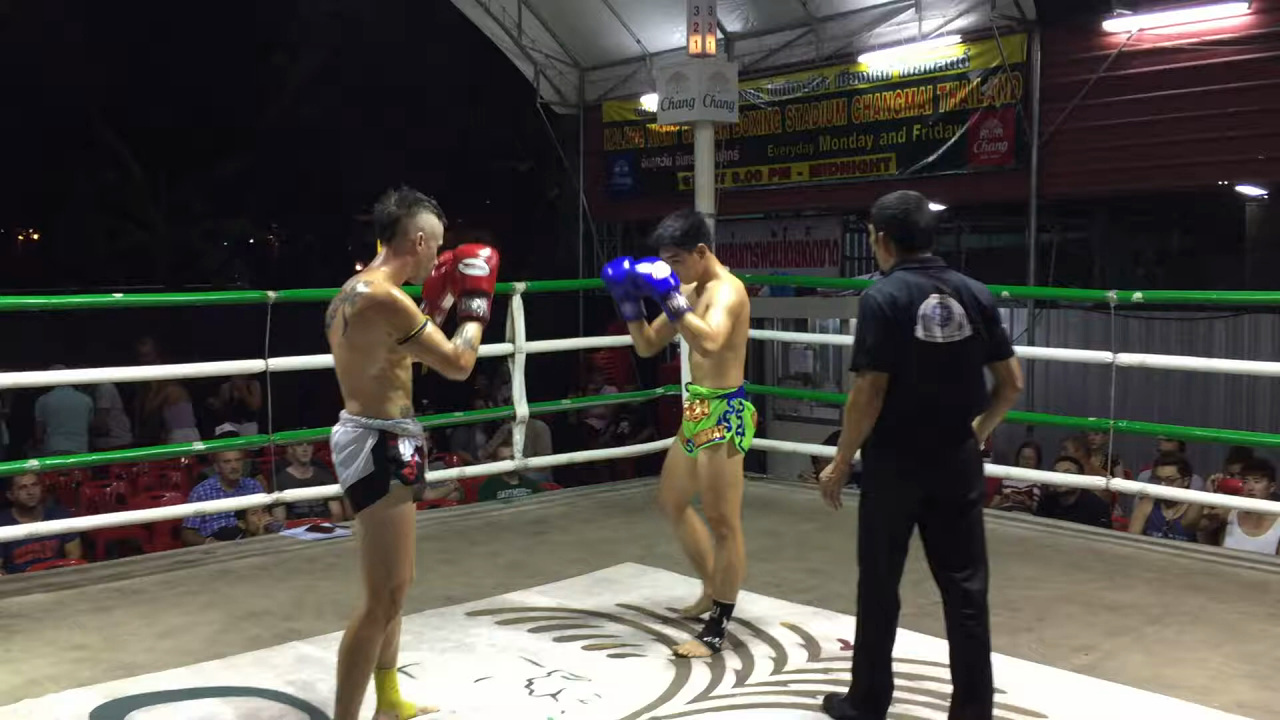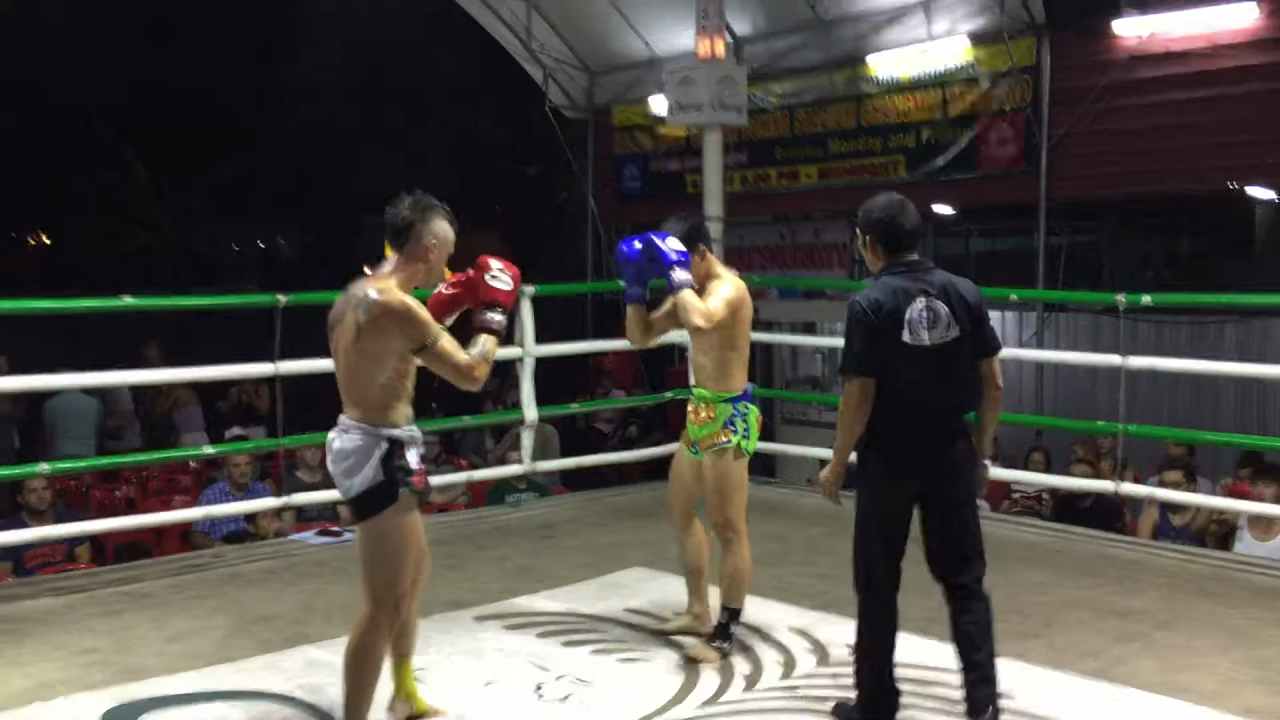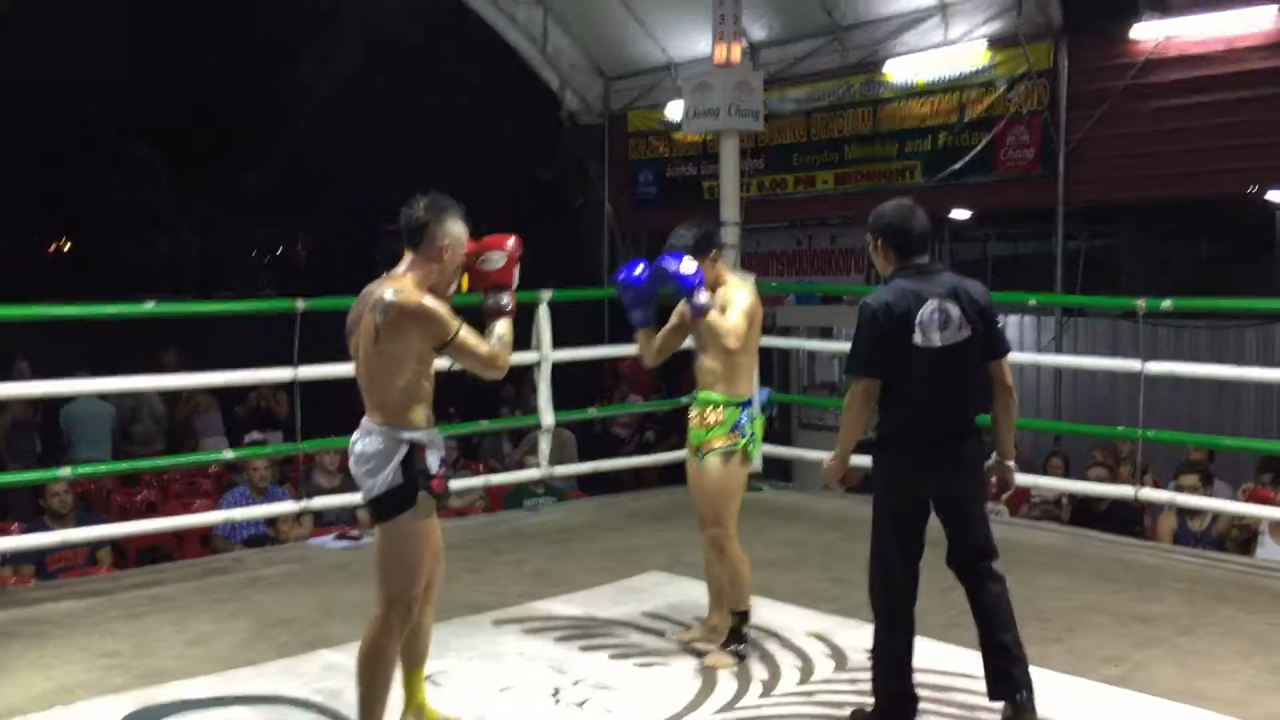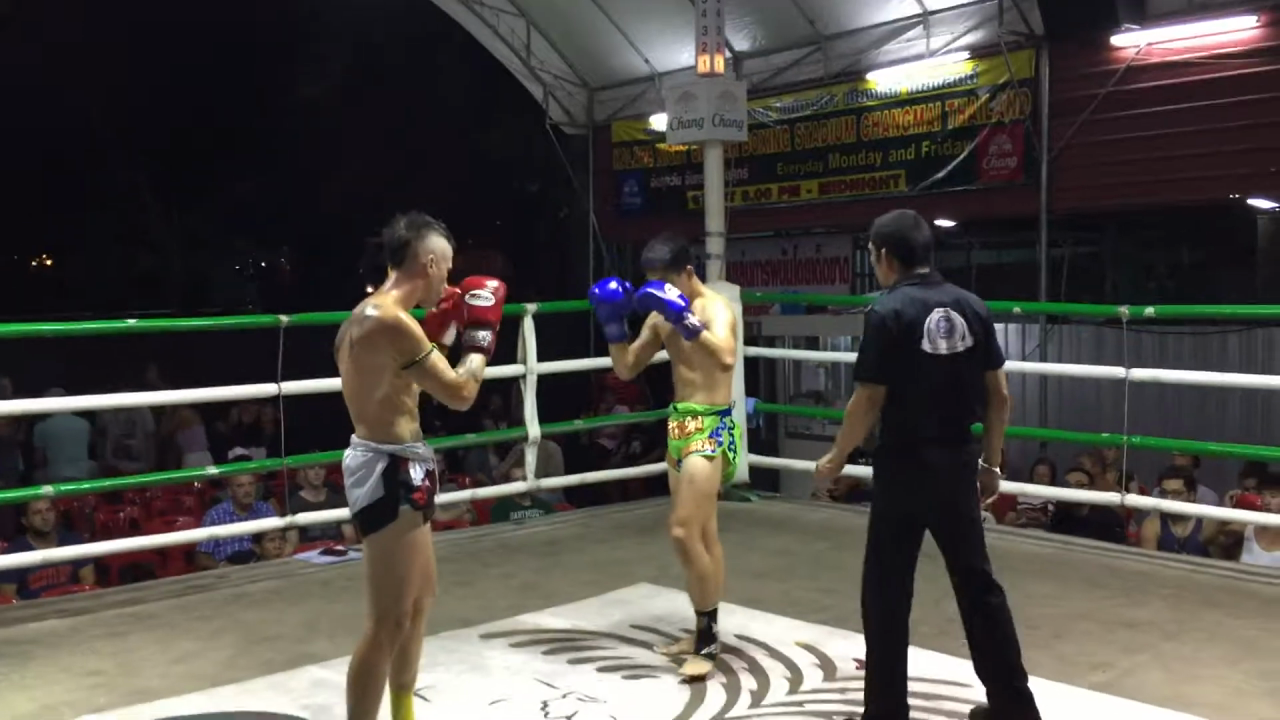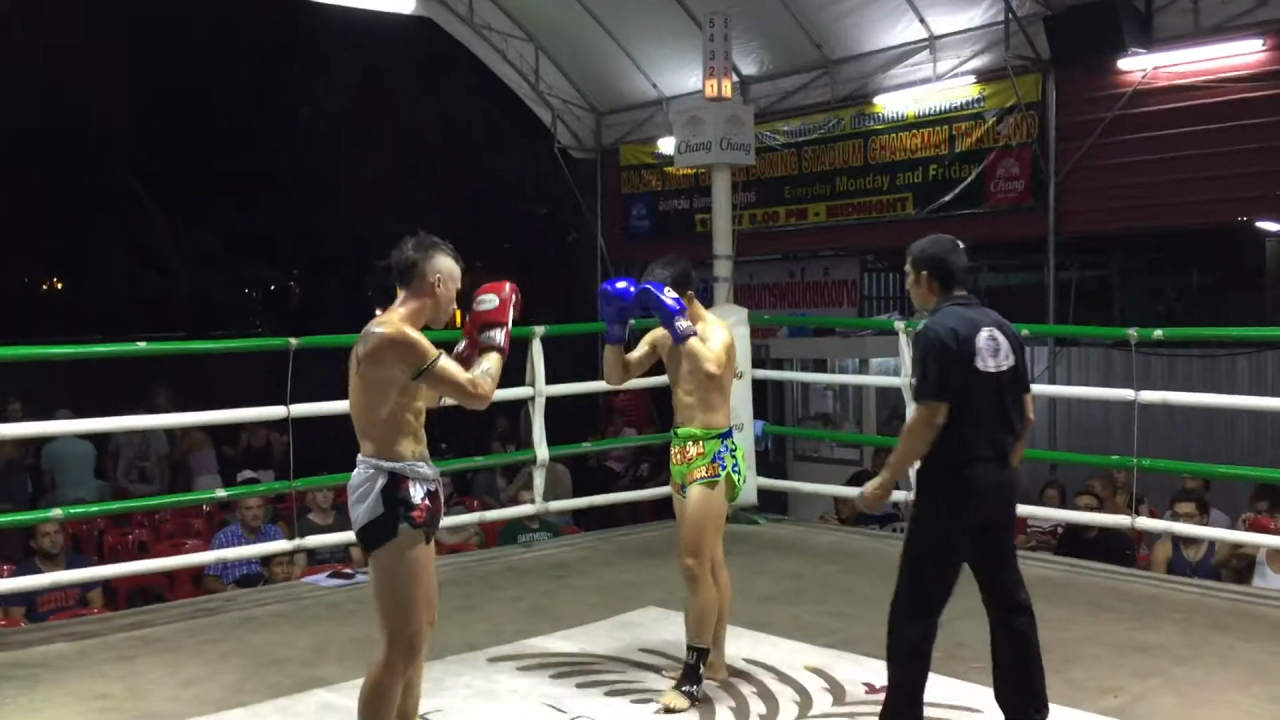
dt=0.2s
person 1, frame 1
left shoulder: (354, 290)
right shoulder: (385, 298)
right elbow: (457, 364)
left wrist: (436, 301)
right wrist: (475, 302)
left hip: (371, 438)
right hip: (379, 446)
left knee: (396, 581)
right knee: (384, 594)
person 1, frame 2
left shoulder: (356, 294)
right shoulder: (397, 307)
right elbow: (472, 375)
left wrist: (447, 309)
right wrist: (494, 314)
left hip: (361, 441)
right hip: (381, 453)
left knee: (414, 571)
right knee: (386, 602)
person 1, frame 3
left shoulder: (374, 295)
right shoulder: (414, 306)
right elbow: (495, 363)
left wrist: (446, 288)
right wrist: (501, 294)
left hip: (389, 444)
right hip: (403, 455)
left knee: (427, 579)
right knee: (398, 605)
person 1, frame 4
left shoulder: (367, 315)
right shoulder: (392, 322)
right elbow: (460, 394)
left wrist: (441, 329)
right wrist: (482, 331)
left hip: (394, 468)
right hip: (390, 472)
left knee: (420, 597)
right knee: (390, 622)
person 1, frame 5
left shoulder: (384, 334)
right shoulder: (397, 338)
left elbow: (433, 393)
right elbow: (477, 393)
left wrist: (473, 343)
right wrist: (496, 335)
left hip: (403, 490)
right hip: (395, 493)
left knee: (420, 629)
right knee: (403, 644)
person 2, frame 1
left shoulder: (882, 298)
right shoulder: (975, 294)
left elbow: (869, 393)
right elbow: (1010, 384)
left wrist: (840, 462)
left hip: (894, 459)
right hip: (957, 458)
left knee: (879, 582)
right knee: (966, 586)
person 2, frame 2
left shoulder: (870, 303)
right shoulder: (963, 293)
left elbow: (859, 398)
right elbow: (993, 385)
left wrist: (838, 463)
right wrist: (980, 452)
left hip: (889, 459)
right hip: (950, 454)
left knee: (878, 582)
right knee: (964, 578)
person 2, frame 3
left shoulder: (881, 306)
right shoulder: (973, 295)
left elbow: (864, 396)
right elbow: (1003, 385)
left wrist: (841, 454)
right wrist: (1004, 452)
left hip: (904, 458)
right hip: (962, 453)
left knee: (894, 583)
right knee: (979, 569)
person 2, frame 4
left shoulder: (887, 313)
right shoulder: (970, 306)
left elbow: (868, 402)
right elbow: (998, 394)
left wrist: (836, 457)
right wrist: (990, 460)
left hip: (906, 464)
right hip: (956, 460)
left knee: (887, 589)
right knee: (975, 578)
person 2, frame 5
left shoulder: (936, 330)
right shoulder: (1001, 327)
left elbow: (929, 419)
right elbow: (1026, 416)
left wrist: (886, 480)
left hip: (952, 483)
right hip: (997, 480)
left knee: (916, 609)
right knee: (1009, 603)
person 3, frame 1
left shoulder: (727, 291)
right shoulder: (688, 293)
left elbow: (710, 344)
right elbow: (646, 346)
left wrist: (669, 295)
right wrist: (630, 301)
left hip: (723, 413)
right hip: (696, 409)
left knee: (722, 523)
right knee: (671, 502)
left ankle: (716, 630)
right ankle: (712, 588)
person 3, frame 2
left shoulder: (729, 289)
right shoulder: (689, 291)
left elbow: (700, 322)
right elbow: (639, 336)
left wrist: (676, 273)
right wrist: (634, 285)
left hip: (727, 416)
right hip: (699, 413)
left knee: (728, 529)
right knee: (679, 511)
left ankle: (724, 633)
right ankle: (698, 610)
person 3, frame 3
left shoulder: (740, 295)
right shoulder: (689, 305)
left elbow: (732, 343)
right elbow: (652, 358)
left wrist: (697, 294)
right wrist: (639, 307)
left hip: (732, 419)
right hip: (701, 416)
left knee: (718, 532)
right knee: (713, 529)
left ankle: (738, 635)
right ankle: (717, 621)
person 3, frame 4
left shoulder: (716, 308)
right shoulder: (661, 317)
left elbow: (726, 359)
right elbow: (624, 369)
left wrist: (684, 316)
right wrist: (614, 322)
left hip: (711, 430)
right hip: (679, 427)
left knee: (683, 532)
right knee: (702, 535)
left ankle: (706, 641)
right ankle: (704, 632)
person 3, frame 5
left shoulder: (715, 332)
right shoulder: (661, 336)
left elbow: (711, 370)
right elbow: (615, 375)
left wrist: (677, 322)
right wrist: (615, 325)
left hip: (712, 455)
right hip: (682, 452)
left knee: (694, 565)
right knee: (710, 563)
left ankle: (691, 680)
right ankle: (713, 658)
